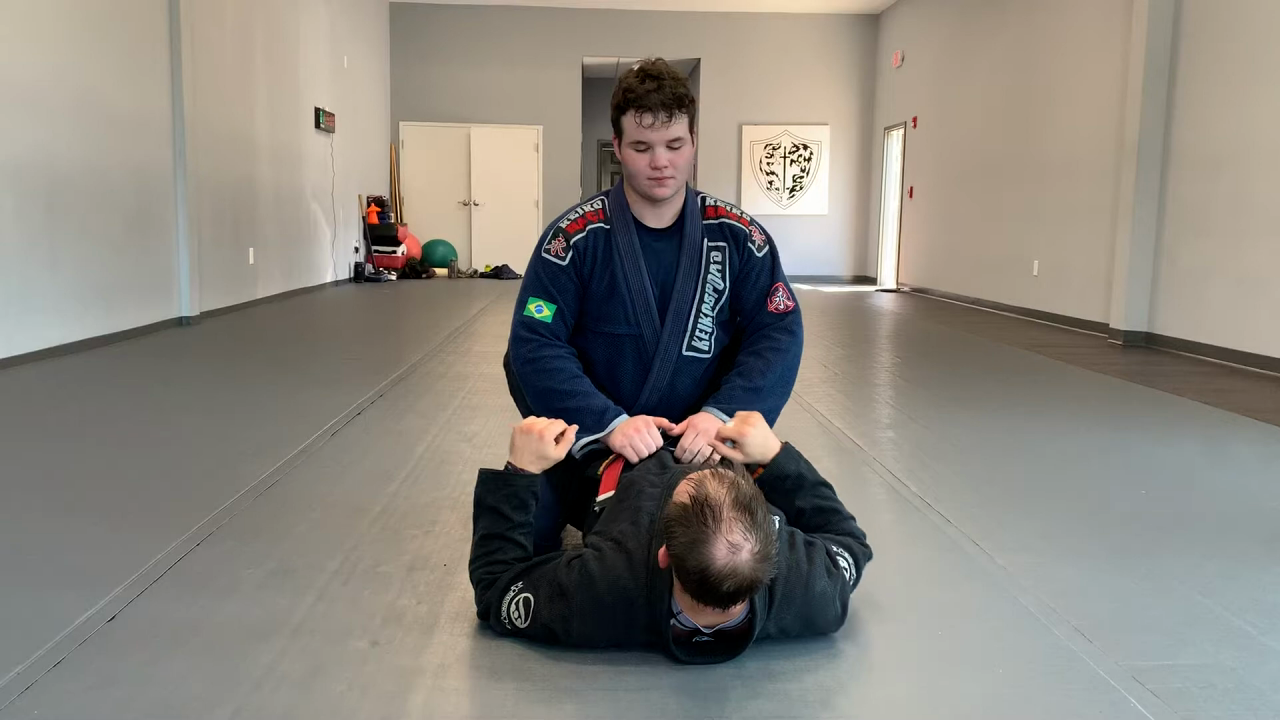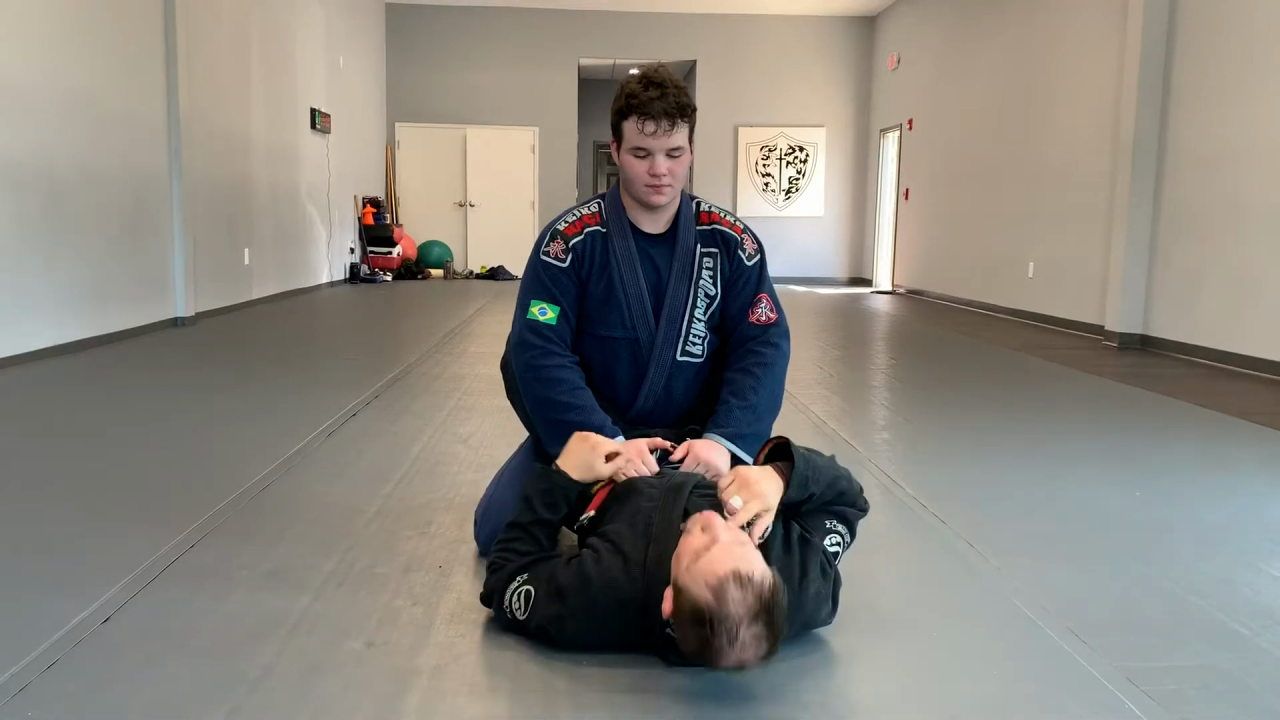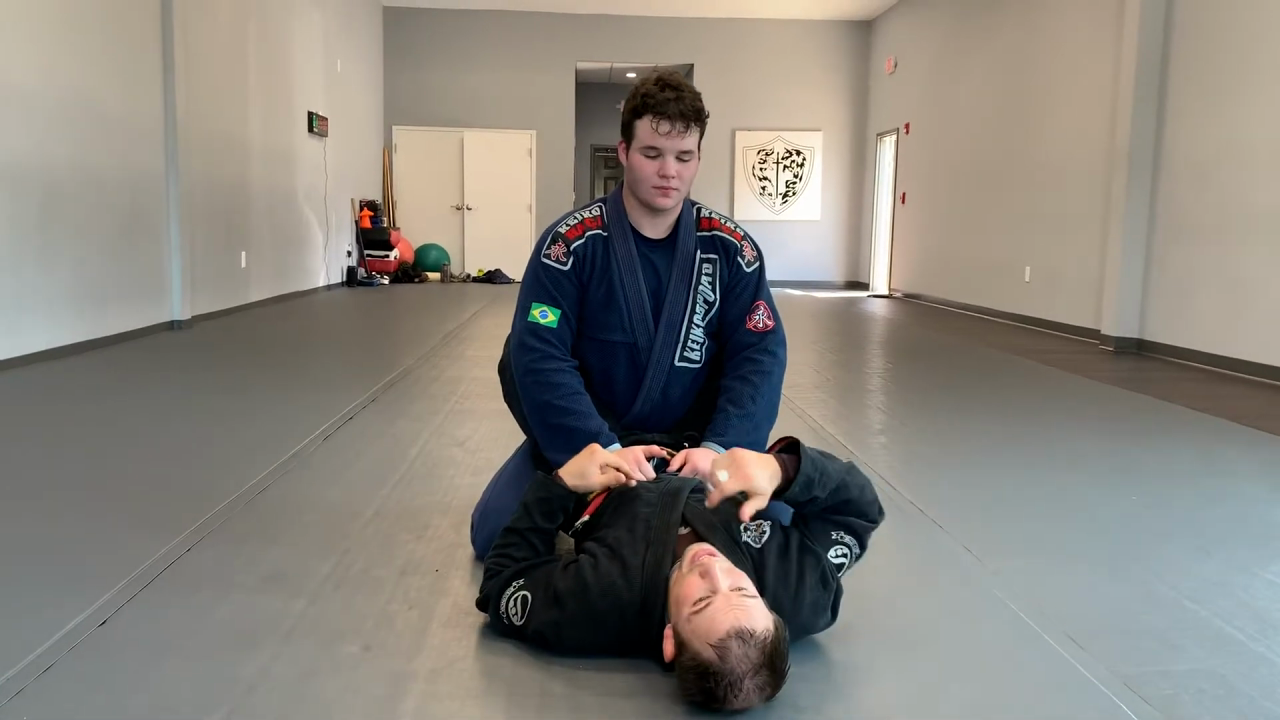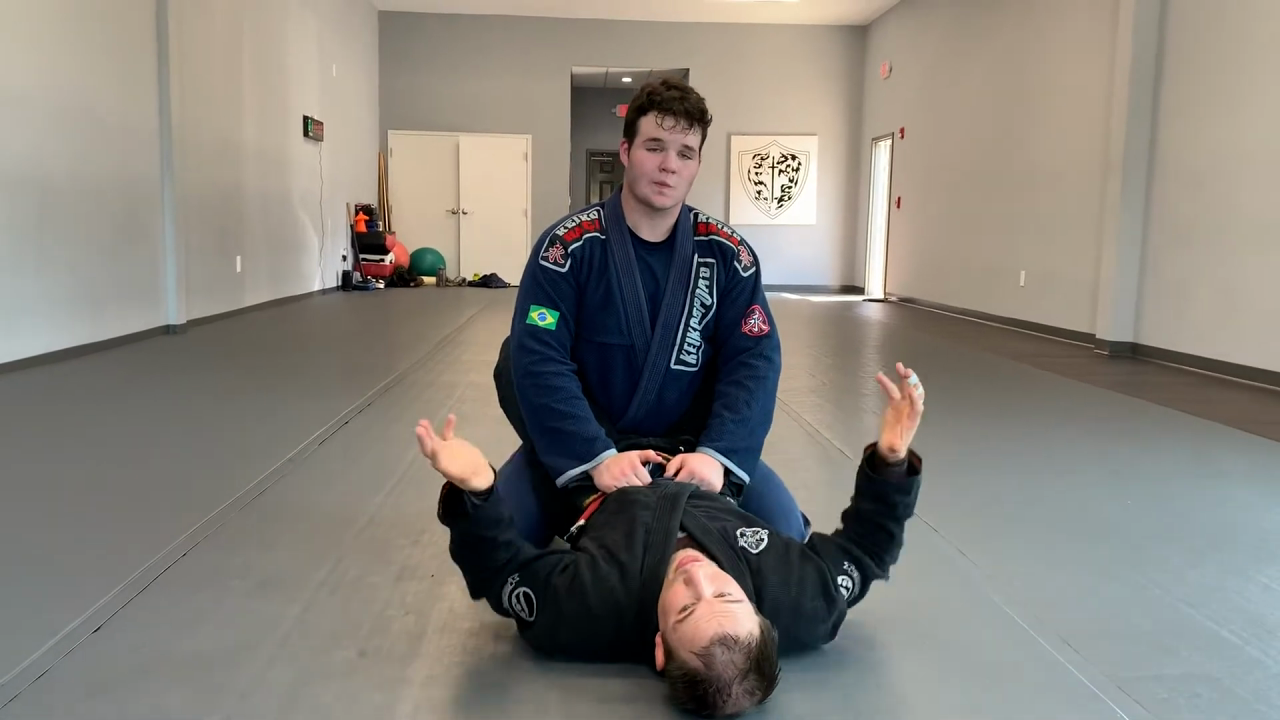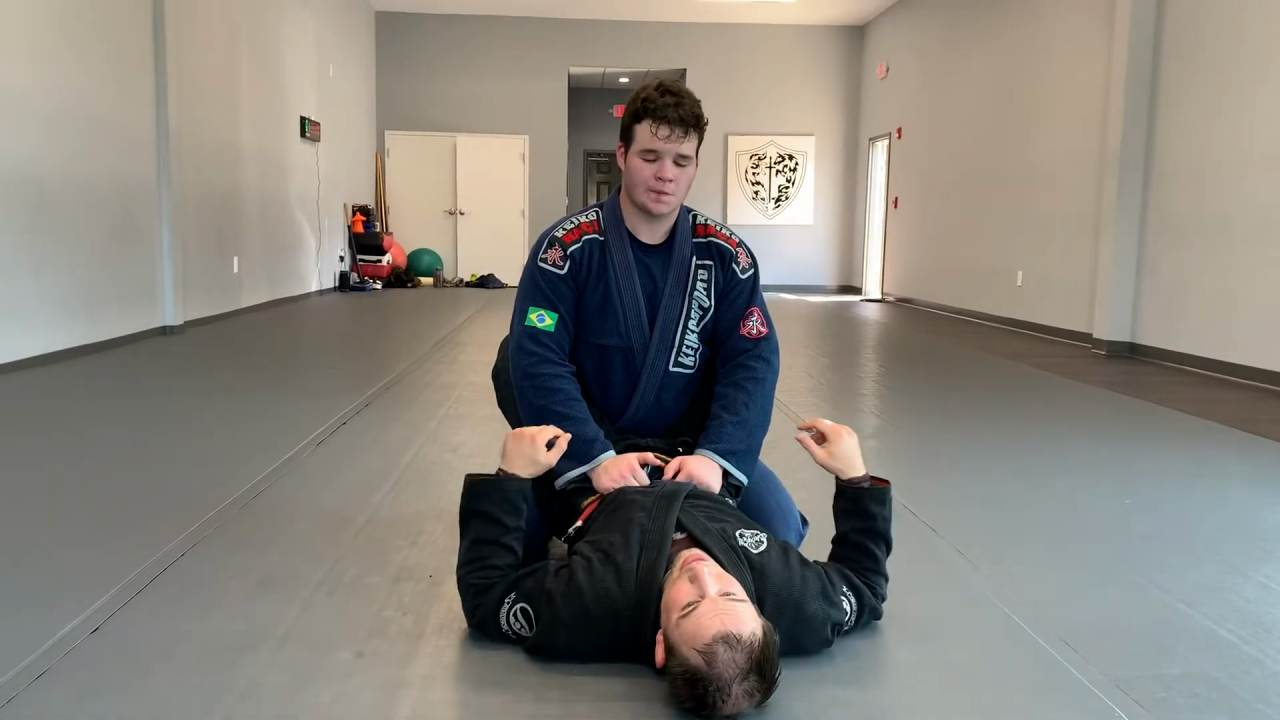
dt=0.7s
person 1, frame 1
left shoulder: (738, 235)
right shoulder: (574, 236)
left elbow: (779, 333)
right elbow: (534, 342)
left wrist: (722, 414)
right wrist: (608, 423)
left hip: (700, 443)
right hip: (590, 437)
person 1, frame 2
left shoulder: (729, 241)
right shoulder: (571, 239)
left elbow: (763, 346)
right elbow: (538, 354)
left wrist: (723, 438)
right wrist: (605, 442)
left hip: (693, 439)
right hip: (585, 437)
right knee: (499, 530)
person 1, frame 3
left shoulder: (730, 247)
right shoulder: (571, 242)
left elbow: (759, 354)
right elbow: (538, 357)
left wrist: (719, 447)
right wrist: (600, 451)
left hip: (692, 441)
right hip: (583, 440)
right knee: (496, 533)
person 1, frame 4
left shoulder: (726, 252)
right shoulder: (571, 244)
left elbow: (754, 359)
right elbow: (536, 358)
left wrist: (717, 453)
right wrist: (597, 455)
left hip: (690, 446)
right hip: (584, 445)
left knee: (782, 532)
person 1, frame 5
left shoulder: (725, 254)
right shoulder: (568, 246)
left elbow: (753, 362)
right elbow: (536, 361)
left wrist: (715, 455)
right wrist: (595, 457)
left hip: (688, 444)
right hip: (585, 444)
left knee: (779, 531)
person 2, frame 1
left shoulder: (599, 598)
right shoulder: (813, 598)
left elbow: (495, 588)
right elbow: (848, 542)
left wrist: (521, 471)
right wrist: (774, 455)
person 2, frame 2
left shoulder: (596, 601)
right shoulder: (806, 593)
left elbow: (503, 580)
right elbow: (844, 499)
left wrist: (563, 476)
right wrist: (780, 475)
person 2, frame 3
left shoulder: (594, 612)
right shoulder: (802, 598)
left elbow: (500, 585)
right elbow: (858, 505)
left wrist: (559, 485)
right wrist: (784, 467)
person 2, frame 4
left shoulder: (586, 612)
right shoulder: (798, 606)
left elbow: (499, 569)
right elbow: (865, 548)
left wrist: (473, 488)
right wrist: (891, 460)
person 2, frame 5
left shoulder: (586, 613)
right shoulder: (795, 608)
left elbow: (486, 594)
right elbow: (862, 585)
left wrist: (511, 477)
right wrist: (854, 476)
